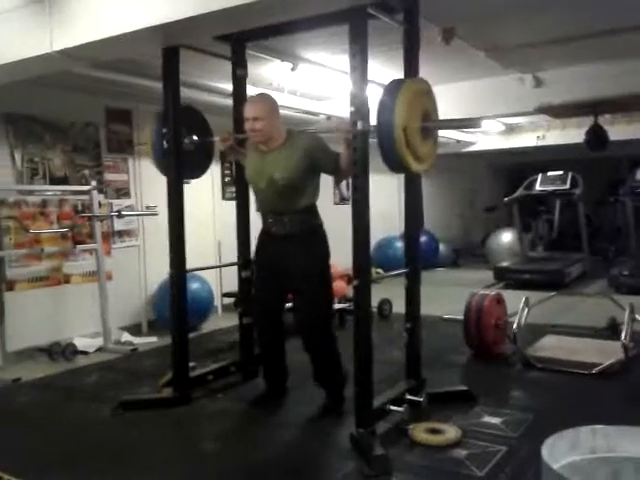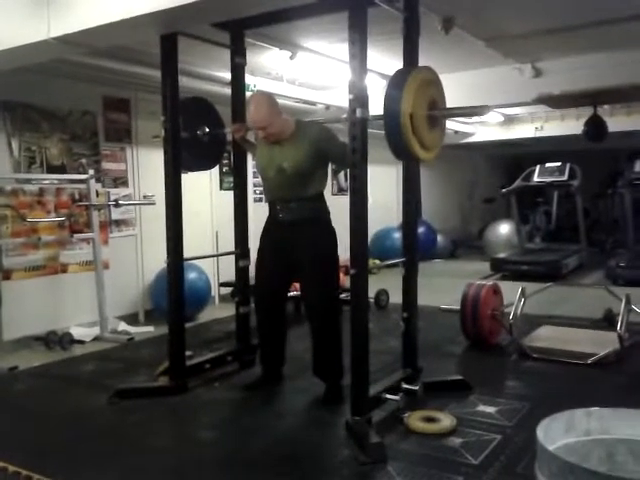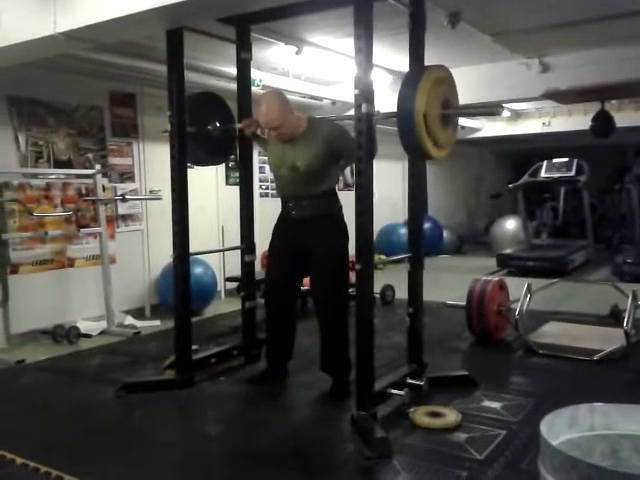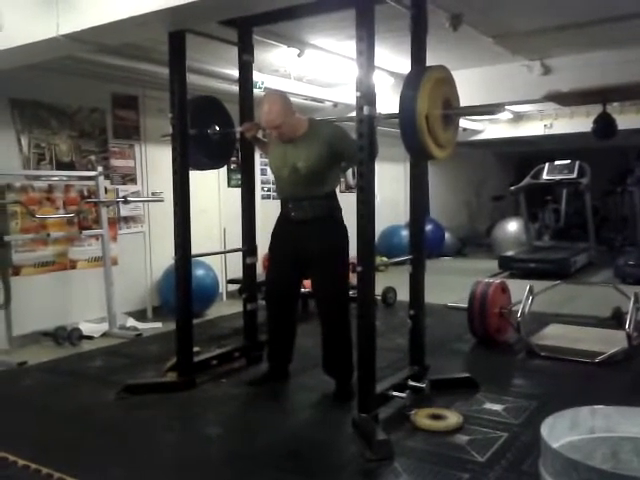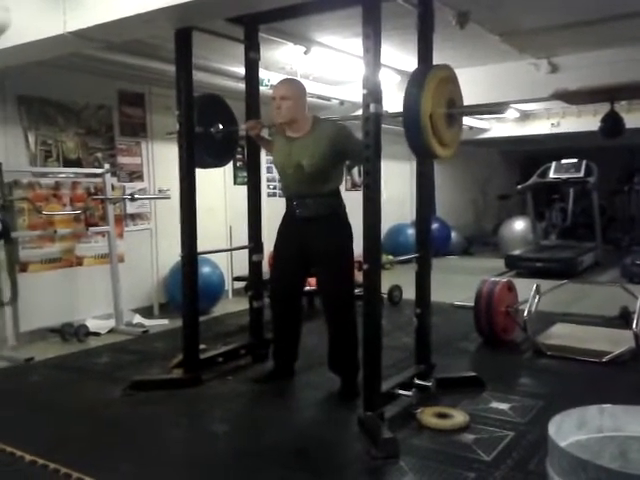
dt=1s
person 1, frame 1
left shoulder: (307, 145)
right shoulder: (253, 147)
left elbow: (342, 171)
left wrist: (348, 145)
right wrist: (232, 151)
left hip: (305, 237)
right hip: (270, 237)
left knee: (312, 319)
right knee: (264, 316)
left ankle: (334, 390)
right ankle: (275, 385)
person 1, frame 2
left shoulder: (314, 135)
right shoulder: (262, 139)
left elbow: (348, 160)
right wrist: (242, 141)
left hip: (312, 225)
right hip: (276, 225)
left knee: (321, 306)
right knee: (266, 301)
left ankle: (332, 379)
right ankle: (271, 370)
person 1, frame 3
left shoulder: (327, 132)
right shoulder: (273, 135)
right wrist: (253, 136)
left hip: (324, 221)
right hip: (288, 220)
left knee: (330, 301)
right knee: (276, 295)
left ankle: (339, 375)
right ankle: (276, 364)
person 1, frame 4
left shoulder: (328, 134)
right shoulder: (274, 137)
left elbow: (361, 156)
right wrist: (253, 139)
left hip: (324, 223)
right hip: (287, 222)
left knee: (332, 303)
right knee: (277, 297)
left ankle: (342, 377)
right ankle: (277, 366)
person 1, frame 5
left shoulder: (332, 132)
right shoulder: (278, 134)
left elbow: (365, 155)
left wrist: (339, 168)
right wrist: (257, 137)
left hip: (328, 221)
right hip: (293, 220)
left knee: (338, 302)
right knee: (281, 295)
left ankle: (348, 376)
right ankle: (283, 364)
